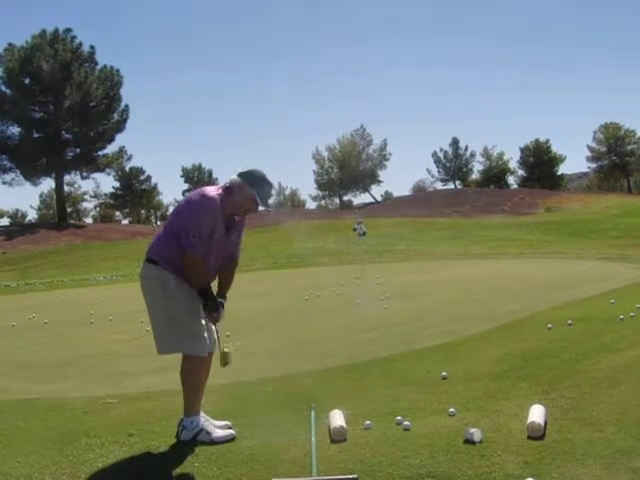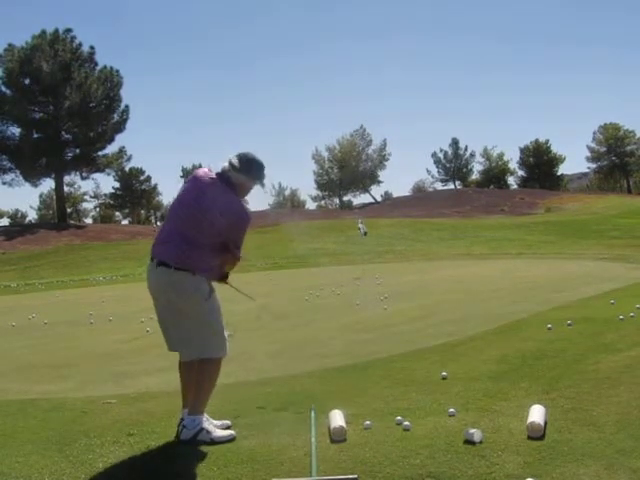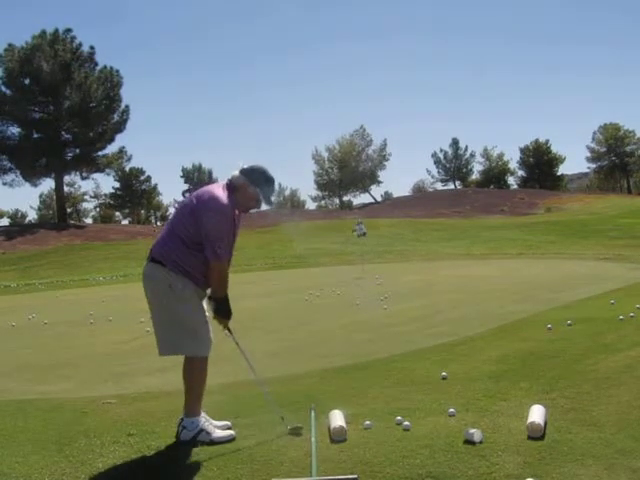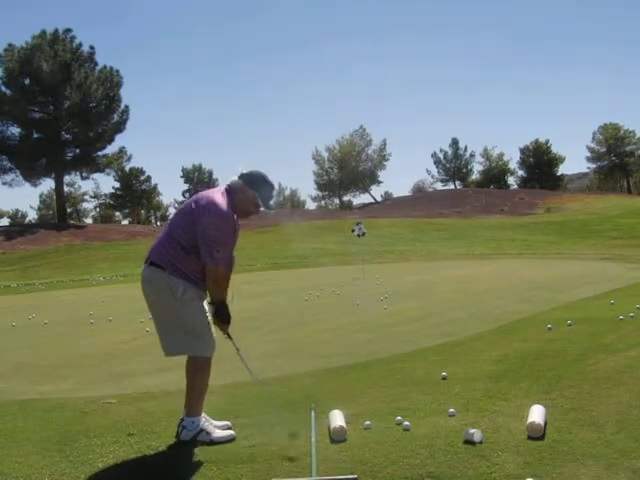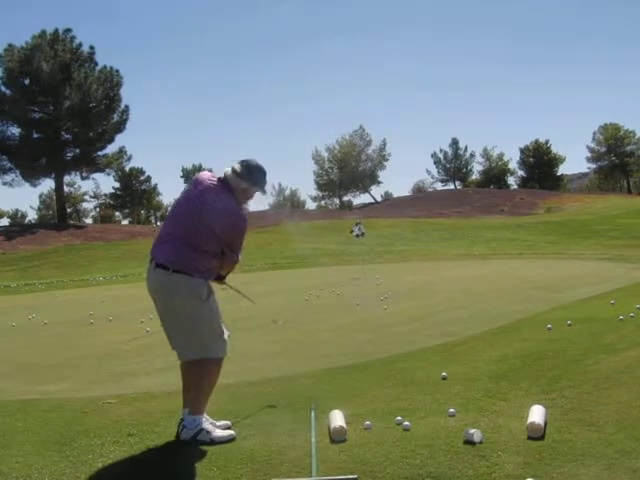
dt=1s
person 1, frame 1
left shoulder: (235, 215)
right shoulder: (207, 203)
left elbow: (230, 257)
right elbow: (192, 255)
left wrist: (220, 297)
right wrist: (207, 295)
left hip: (185, 280)
right hip: (165, 277)
left knee: (206, 347)
right knee: (196, 347)
left ankle: (194, 416)
right ankle: (191, 425)
person 1, frame 2
left shoulder: (199, 178)
right shoulder: (237, 212)
right elbow: (232, 255)
right wrist: (221, 273)
left hip: (159, 271)
right hip: (186, 279)
left knee: (191, 348)
right knee: (213, 350)
left ankle: (190, 415)
right ankle: (193, 424)
person 1, frame 3
left shoulder: (228, 206)
right shoulder: (218, 204)
left elbow: (220, 260)
right elbow: (217, 262)
left wrist: (216, 297)
right wrist: (221, 302)
left hip: (178, 276)
right hip: (170, 277)
left knee: (198, 347)
right knee: (197, 348)
left ankle: (193, 416)
right ankle: (191, 425)
person 1, frame 4
left shoulder: (227, 210)
right shoulder: (216, 209)
left elbow: (225, 262)
right elbow: (213, 267)
left wrist: (219, 302)
right wrist: (220, 307)
left hip: (177, 280)
right hip: (169, 280)
left knee: (201, 347)
right knee: (202, 349)
left ankle: (193, 416)
right ankle: (191, 425)
person 1, frame 5
left shoulder: (202, 181)
right shoulder: (235, 216)
right elbow: (230, 260)
right wrist: (219, 274)
left hip: (159, 273)
right hip: (186, 282)
left knee: (192, 348)
right knee: (214, 349)
left ankle: (190, 415)
right ankle: (193, 424)
